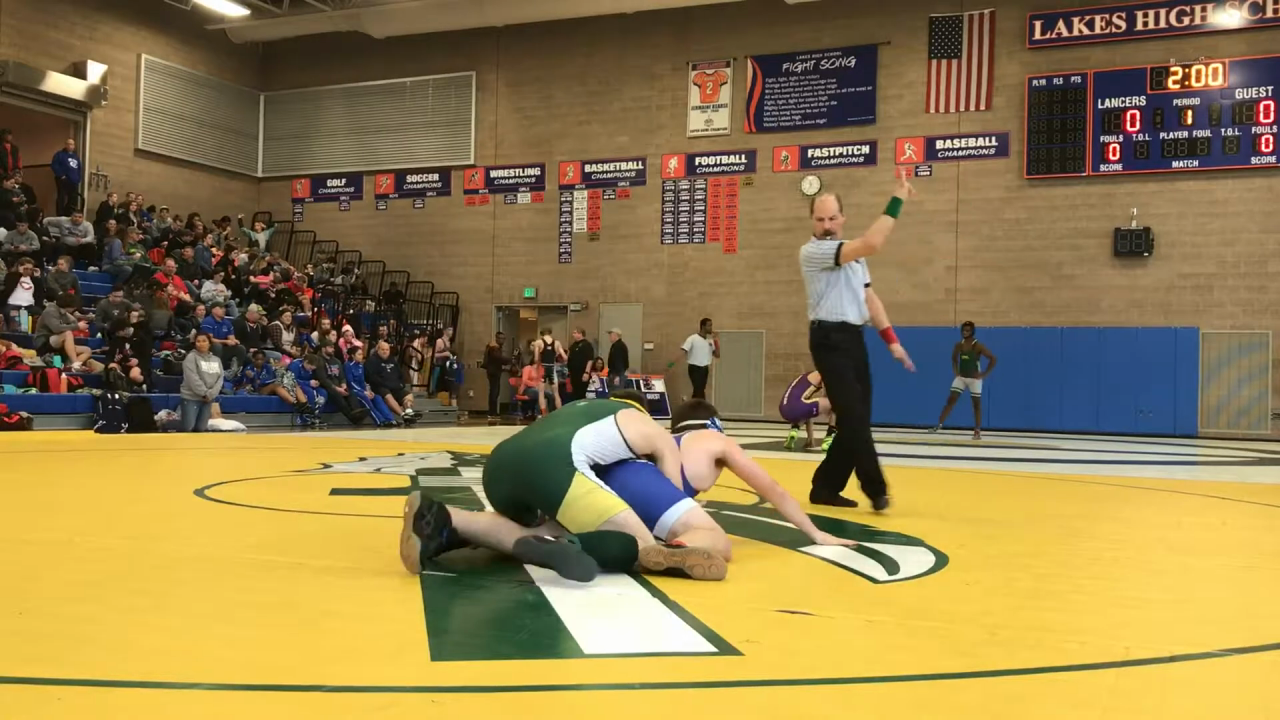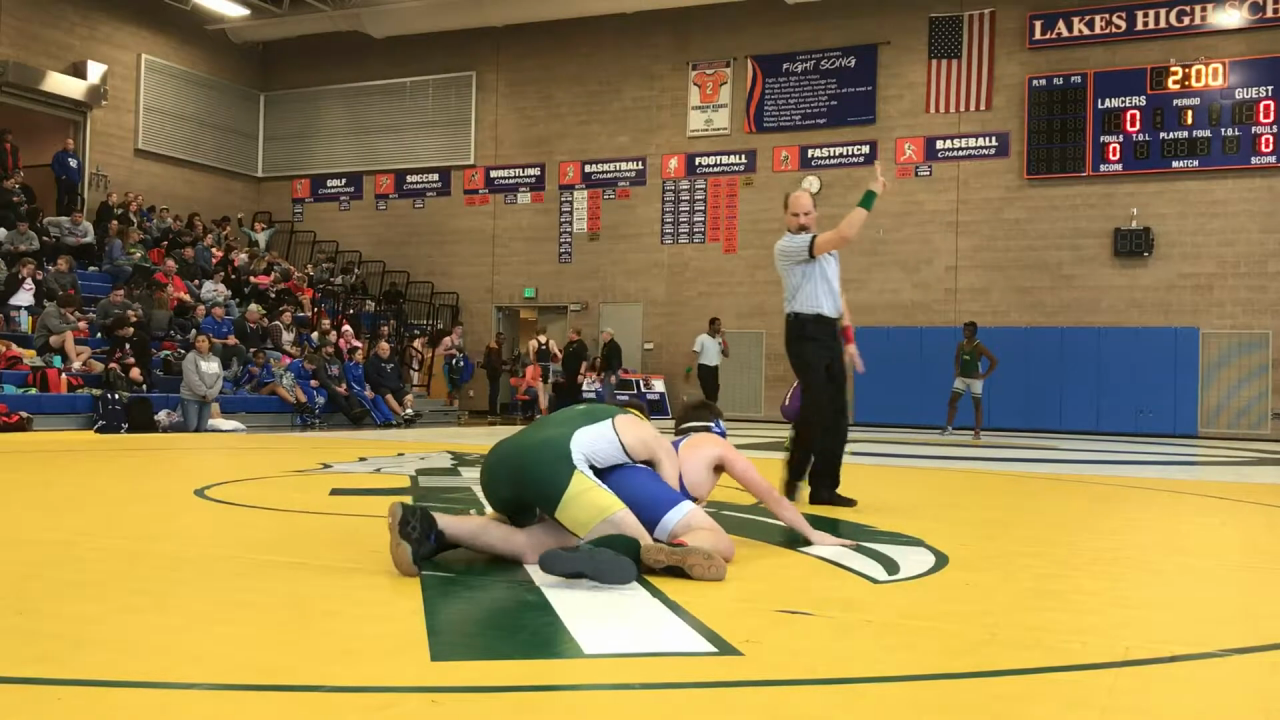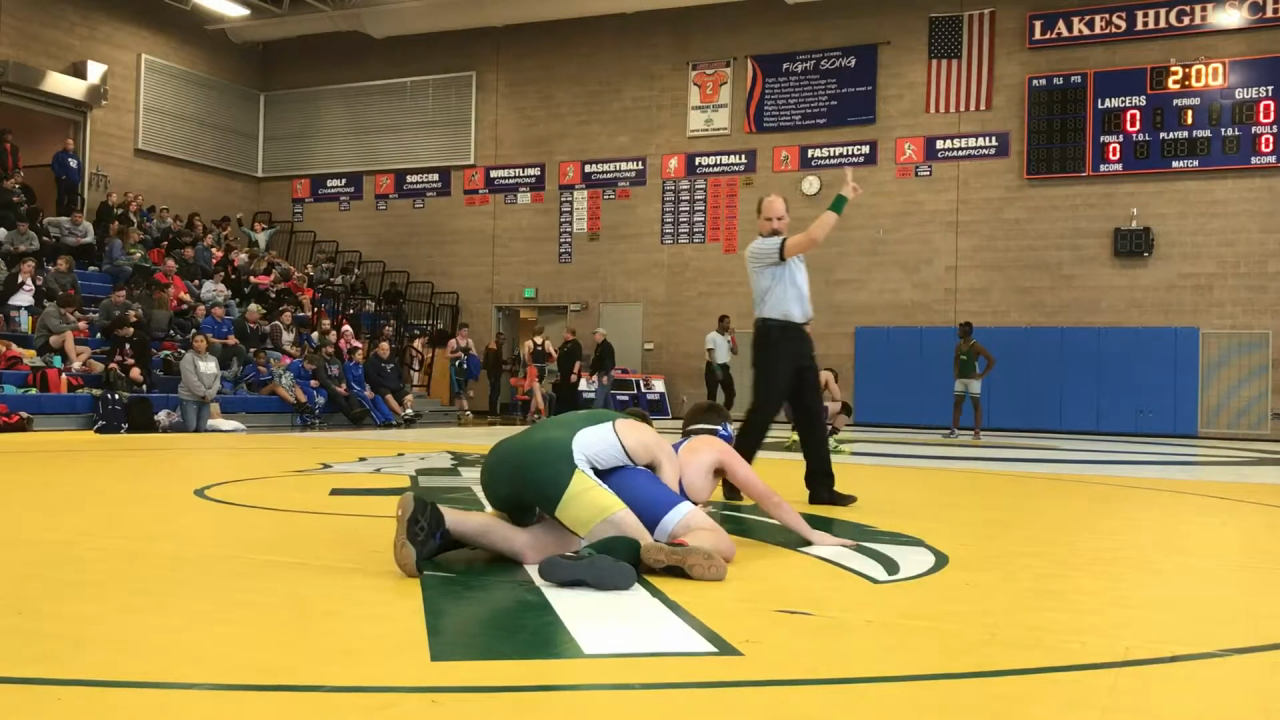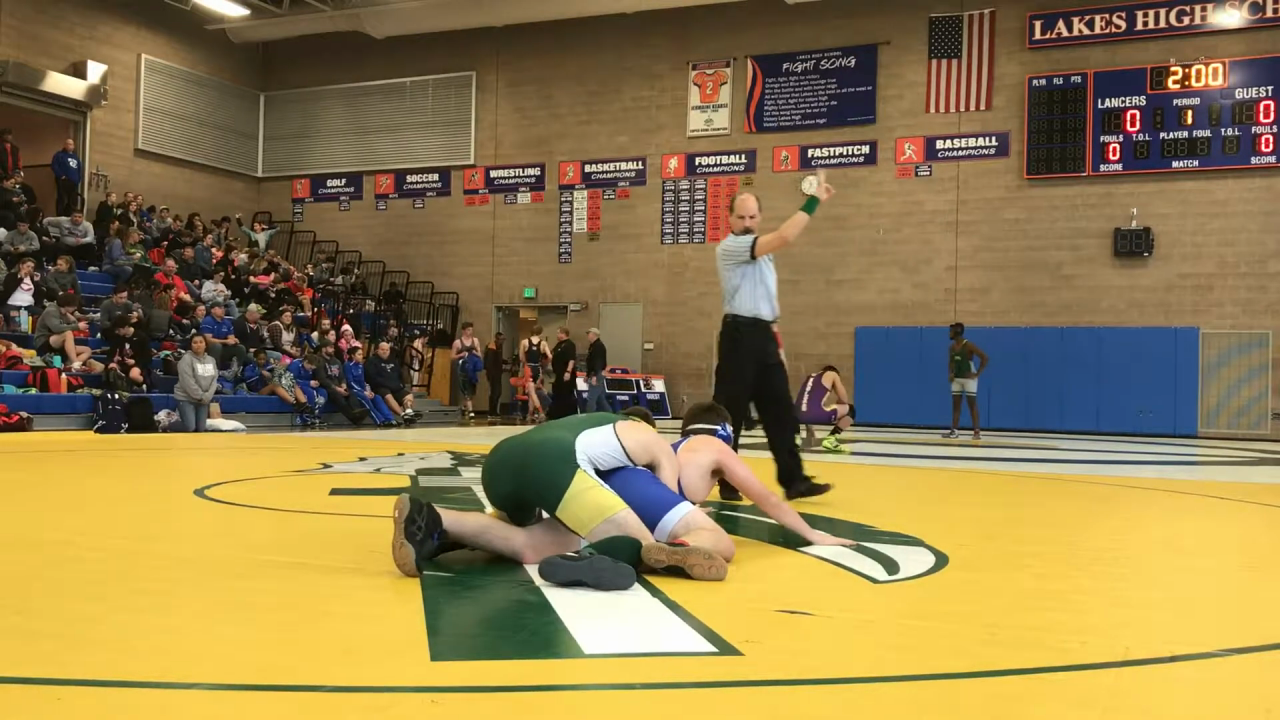
dt=0.2s
person 1, frame 1
left shoulder: (855, 253)
right shoulder: (812, 252)
left elbow: (868, 297)
right elbow: (872, 243)
left wrist: (891, 339)
right wrist: (897, 199)
left hip: (854, 340)
right hip: (830, 340)
left knee: (854, 419)
right knee: (855, 417)
left ankle: (825, 487)
right ankle: (875, 488)
person 1, frame 2
left shoulder: (826, 248)
right shoulder: (786, 247)
right elbow: (844, 234)
left wrist: (848, 339)
right wrist: (872, 192)
left hip: (829, 332)
right hip: (804, 332)
left knee: (836, 414)
right knee: (816, 408)
left ankle: (824, 486)
right ankle: (794, 477)
person 1, frame 3
left shoulder: (794, 253)
right shoulder: (758, 250)
right elbow: (813, 237)
left wrist: (807, 343)
right wrist: (842, 198)
left hip: (798, 338)
right hip: (773, 338)
left knee: (812, 416)
right knee: (762, 413)
left ankle: (821, 487)
right ankle: (733, 478)
person 1, frame 4
left shoulder: (762, 251)
right shoulder: (730, 248)
right elbow: (785, 236)
left wrist: (775, 342)
right wrist: (815, 199)
left hip: (763, 336)
right hip: (739, 335)
left knee: (781, 411)
right knee: (734, 411)
left ankle: (794, 480)
right ankle: (726, 481)
person 2, frame 1
left shoulder: (581, 406)
right shoulder: (654, 431)
left hip: (499, 462)
right hip: (553, 466)
right knee: (644, 552)
left ankle: (441, 522)
person 2, frame 2
left shoulder: (584, 412)
right shoulder: (655, 440)
left hip: (498, 461)
right hip: (549, 466)
right knee: (637, 552)
left ankle: (430, 528)
person 2, frame 3
left shoulder: (588, 419)
right shoulder: (656, 443)
left hip: (499, 459)
right hip: (552, 465)
right knee: (640, 551)
left ankle: (435, 522)
right ankle: (586, 559)
person 2, frame 4
left shoulder: (591, 422)
right shoulder: (655, 443)
left hip: (500, 458)
right hip: (553, 465)
right knee: (640, 551)
left ankle: (432, 523)
person 3, frame 1
right shoulder: (717, 440)
right elbow: (772, 490)
right wrist: (816, 533)
left hip: (608, 475)
right hip: (641, 483)
right knee: (716, 543)
person 3, frame 2
left shoulder: (670, 447)
right shoulder: (717, 444)
right elbow: (769, 495)
right wrist: (813, 534)
left hip: (608, 478)
right hip: (638, 486)
right knee: (721, 545)
person 3, frame 3
left shoulder: (674, 450)
right shoulder: (718, 448)
right elbow: (770, 500)
right wrist: (813, 535)
left hip: (607, 481)
right hip: (638, 487)
right knee: (721, 546)
right ankle: (668, 553)
person 3, frame 4
left shoulder: (674, 450)
right shoulder: (716, 448)
right elbow: (768, 500)
right wrist: (812, 534)
right hip: (637, 488)
right knee: (721, 546)
